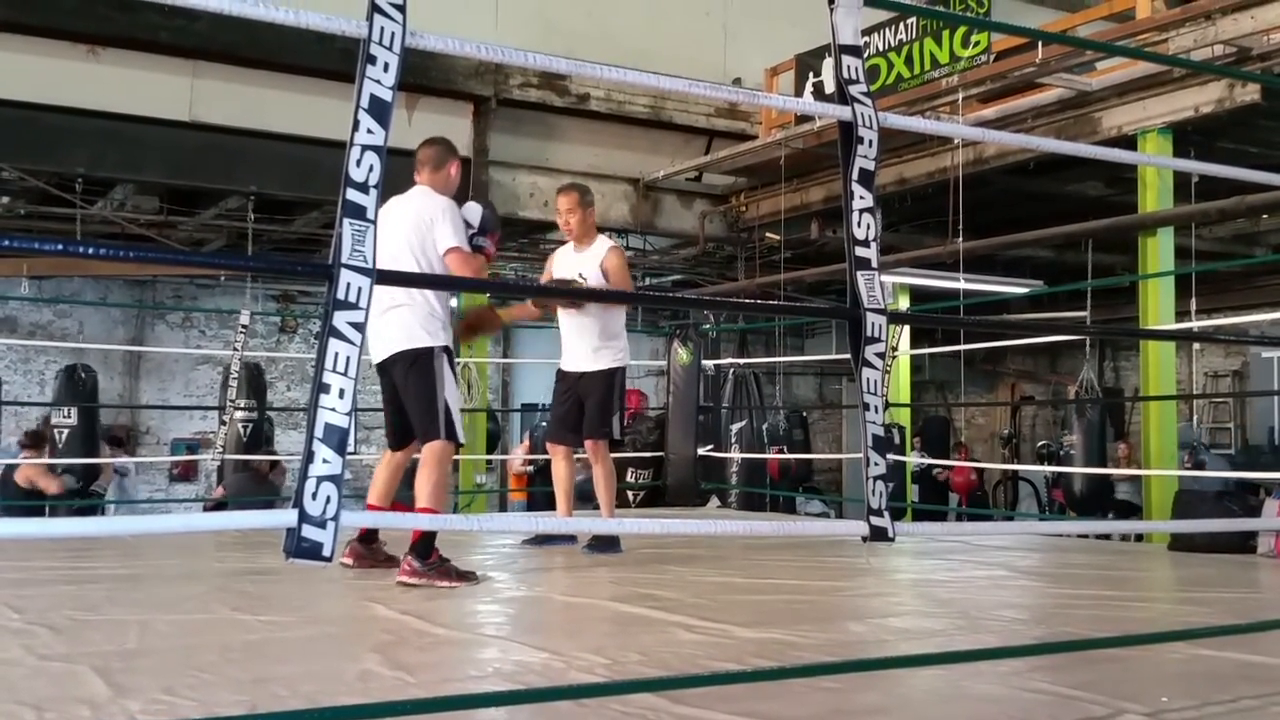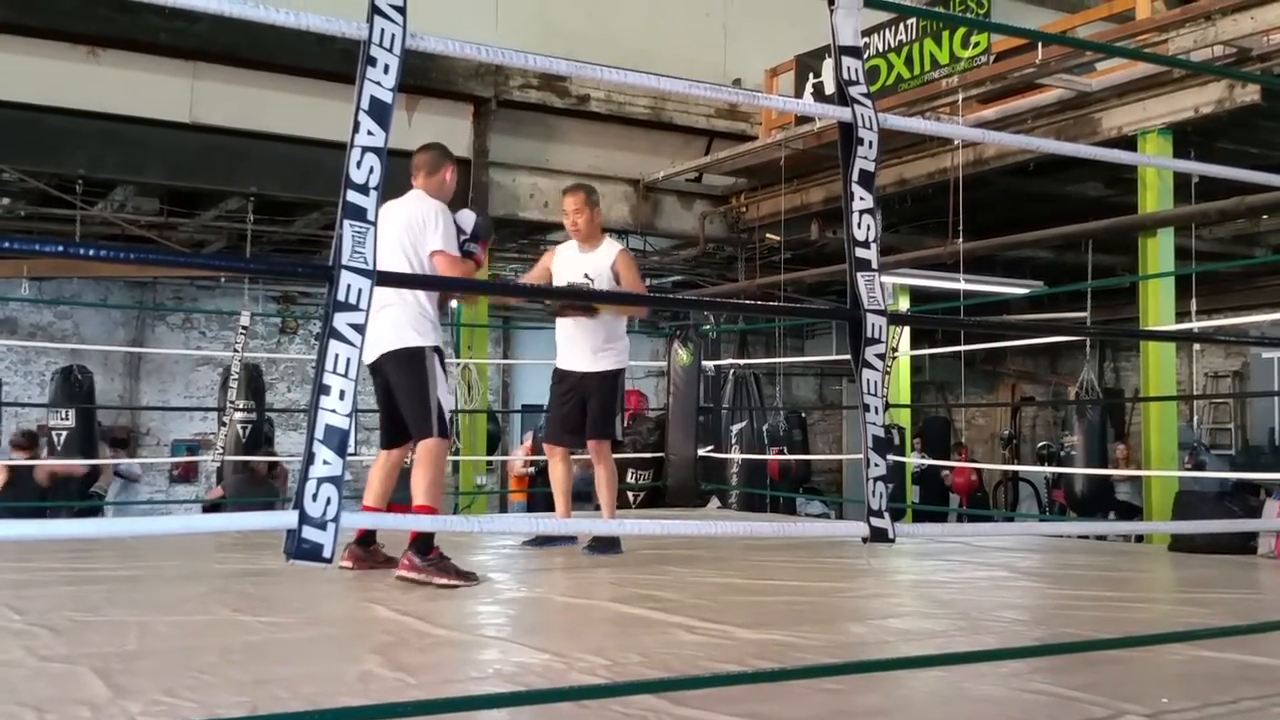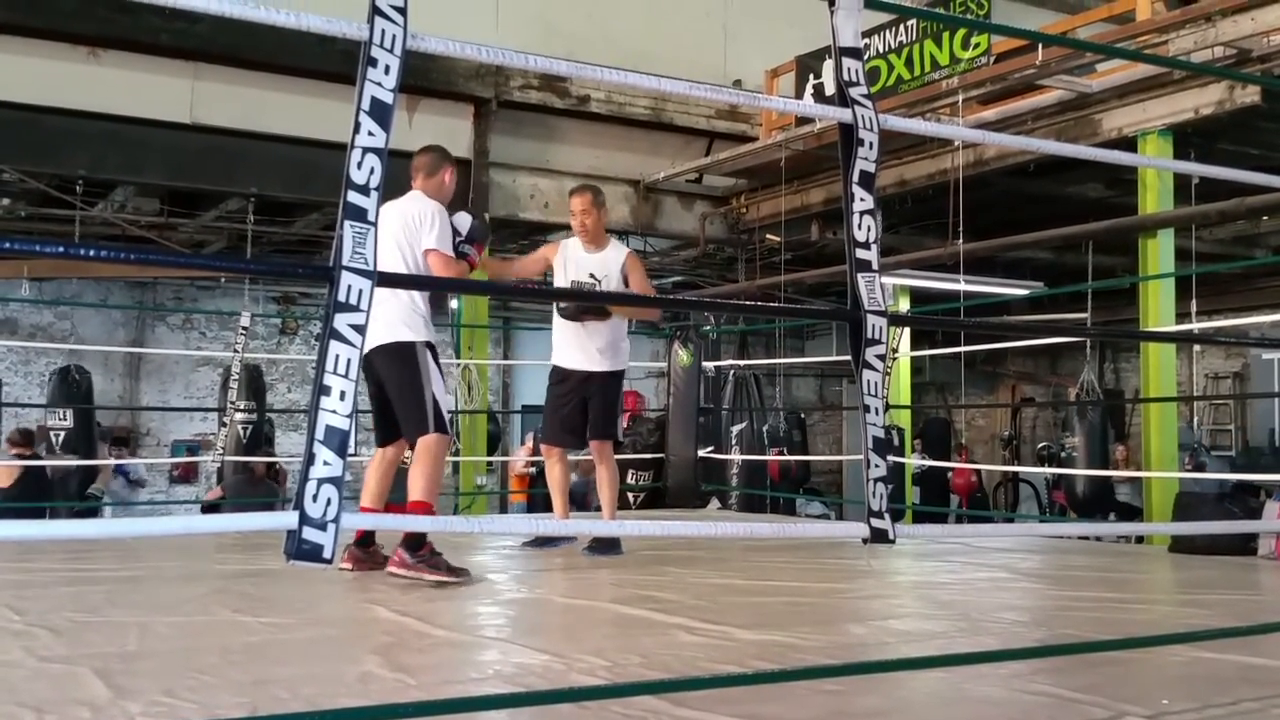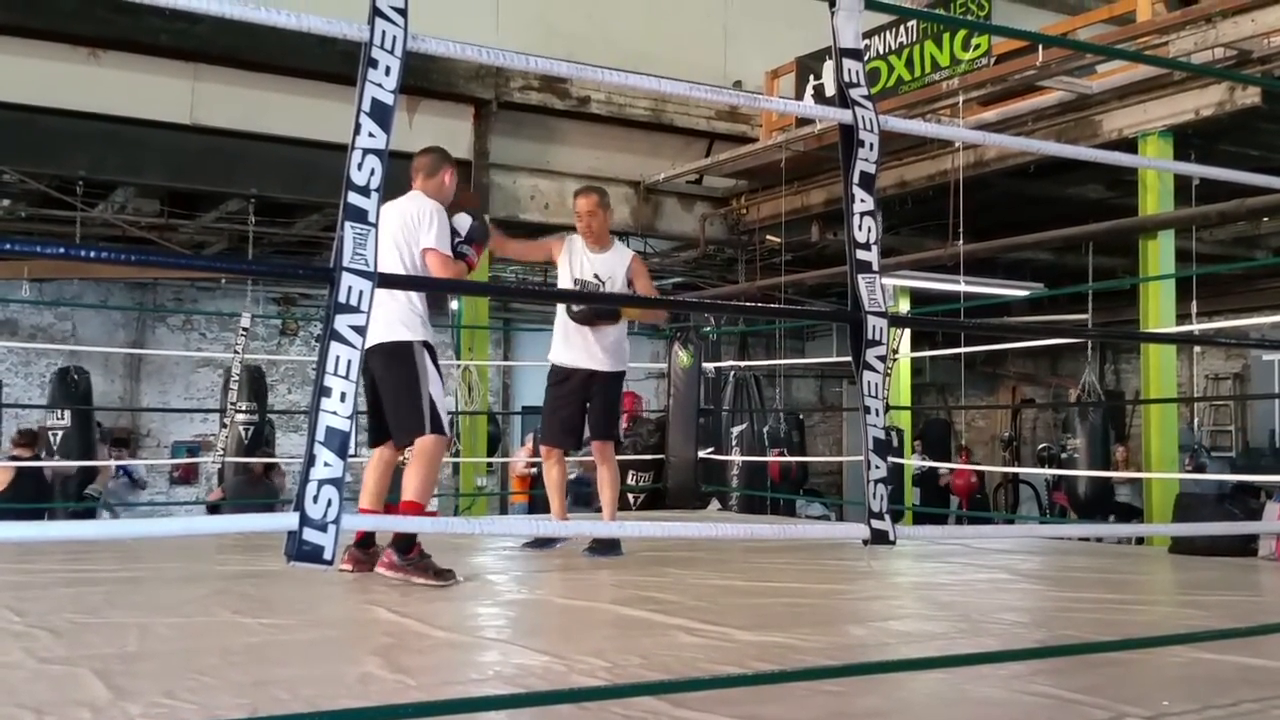
dt=0.1s
person 1, frame 1
left shoulder: (389, 209)
right shoulder: (441, 207)
right elbow: (467, 274)
right wrist: (484, 248)
left hip: (384, 339)
right hip: (420, 339)
left knee: (403, 443)
right knee: (440, 441)
left ankle: (364, 542)
right ankle: (422, 556)
person 1, frame 2
left shoulder: (386, 212)
right shoulder: (433, 210)
right elbow: (452, 275)
right wrist: (475, 253)
left hip: (378, 340)
right hip: (411, 339)
left knee: (397, 443)
right knee: (434, 439)
left ankle: (362, 545)
right ankle: (421, 552)
person 1, frame 3
left shoulder: (386, 212)
right shoulder: (429, 210)
right elbow: (445, 274)
right wrist: (469, 255)
left hip: (373, 337)
right hip: (404, 335)
left knee: (392, 442)
right knee: (433, 435)
left ankle: (362, 546)
right ankle: (414, 546)
person 1, frame 4
left shoulder: (386, 211)
right shoulder: (429, 209)
right elbow: (443, 274)
right wrist: (469, 255)
left hip: (372, 337)
right hip: (401, 336)
left knee: (387, 443)
right knee: (430, 437)
left ankle: (362, 547)
right ankle: (402, 549)
person 2, frame 1
left shoulder: (610, 253)
right shoulder: (557, 257)
left elbow: (625, 293)
right elbow: (536, 306)
right wrist: (496, 317)
left hip: (604, 366)
right hip: (569, 366)
left knee: (596, 445)
right knee: (557, 445)
left ankle: (608, 531)
person 2, frame 2
left shoulder: (617, 256)
right shoulder: (557, 256)
left elbow: (641, 303)
right elbow: (522, 288)
left wrist: (594, 304)
left hip: (605, 367)
right hip: (568, 367)
left knee: (598, 446)
right knee: (555, 445)
left ankle: (609, 531)
person 2, frame 3
left shoulder: (625, 258)
right shoulder: (559, 251)
left elbow: (651, 308)
right elbow: (511, 269)
left wrist: (607, 309)
left hip: (607, 367)
right hip: (566, 366)
left knee: (600, 446)
right knee: (552, 446)
left ankle: (609, 531)
right ankle: (561, 525)
person 2, frame 4
left shoulder: (629, 261)
right shoulder: (562, 248)
left elbow: (658, 312)
right elbow: (509, 248)
left wrist: (618, 311)
left hip: (607, 368)
right hip: (565, 366)
left knee: (602, 447)
right knee: (550, 447)
left ankle: (610, 532)
right ankle: (557, 524)
